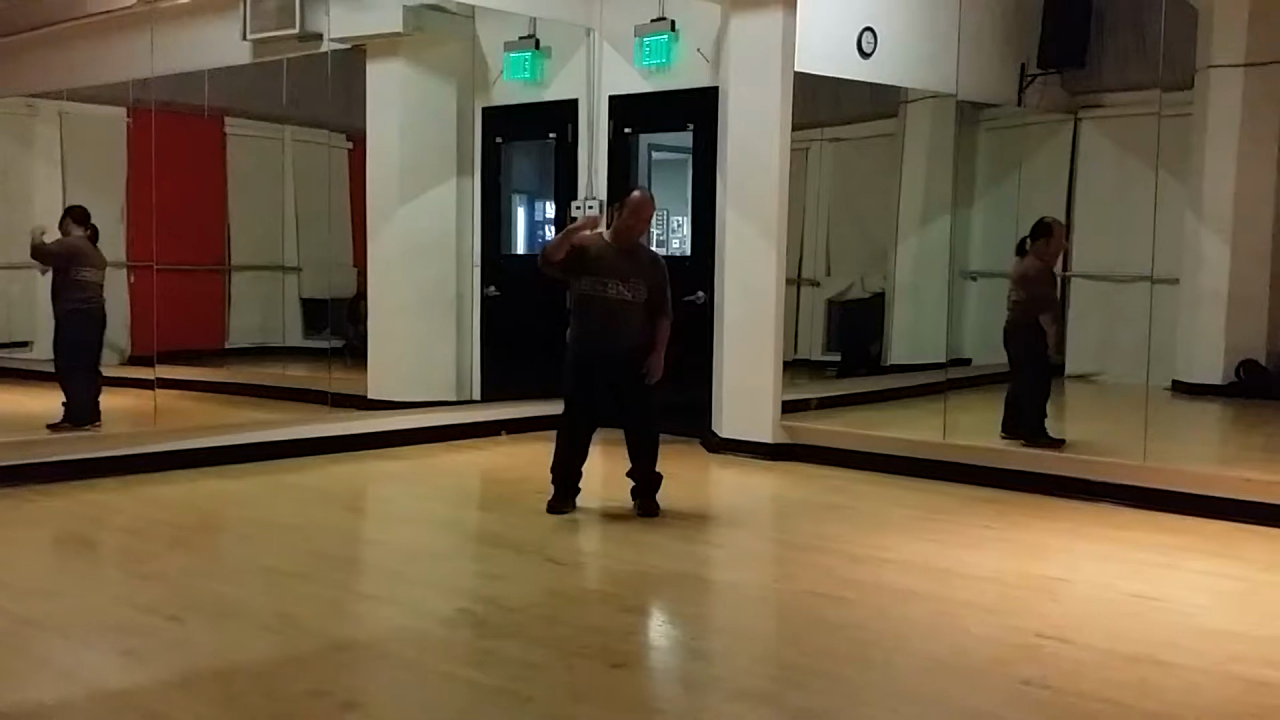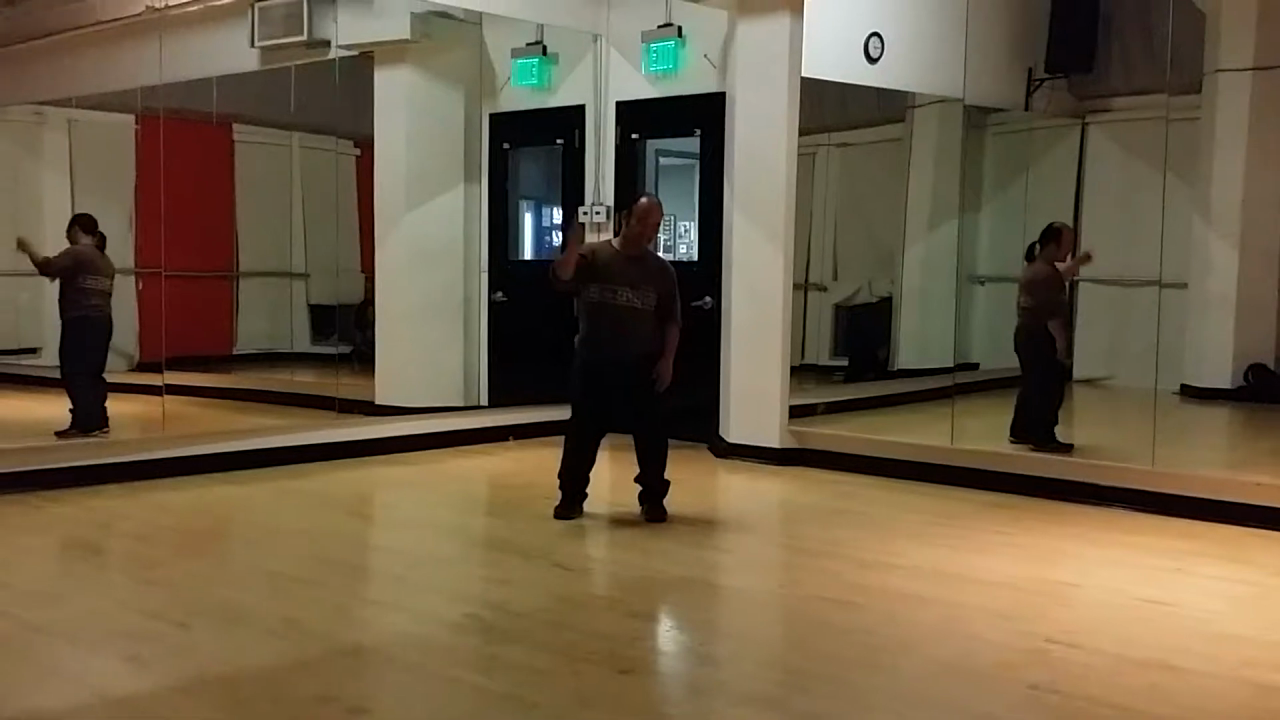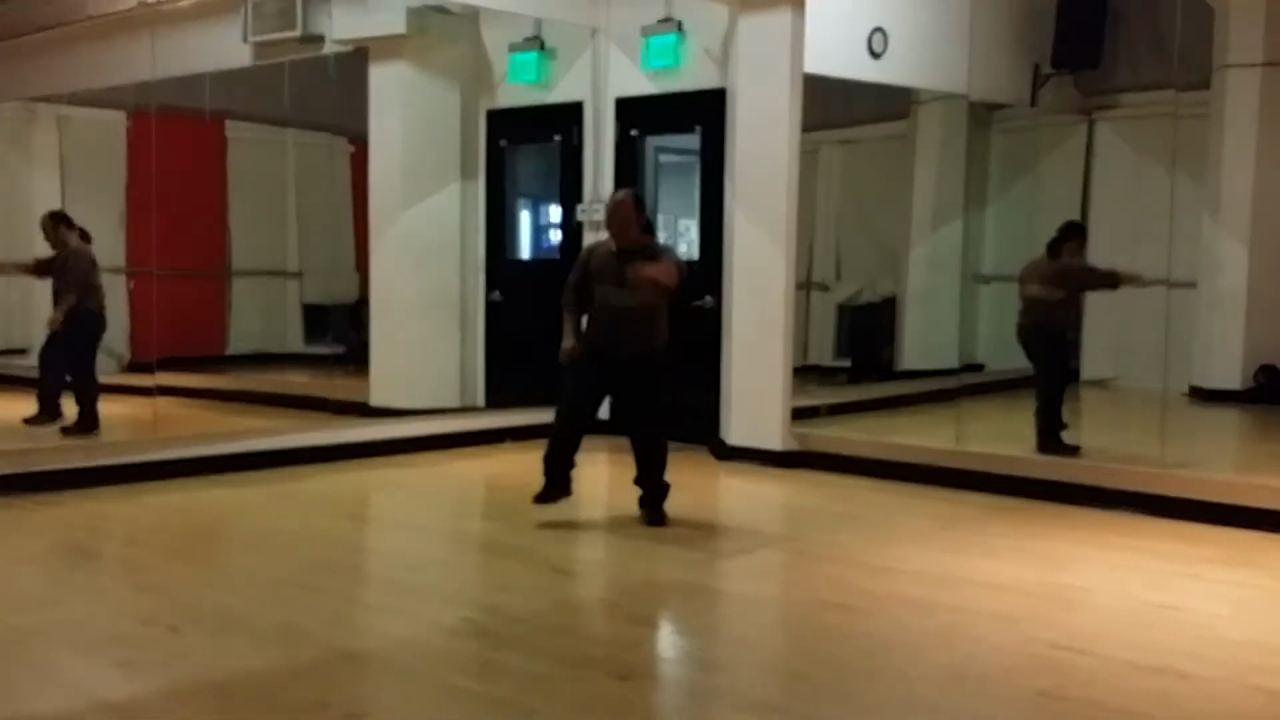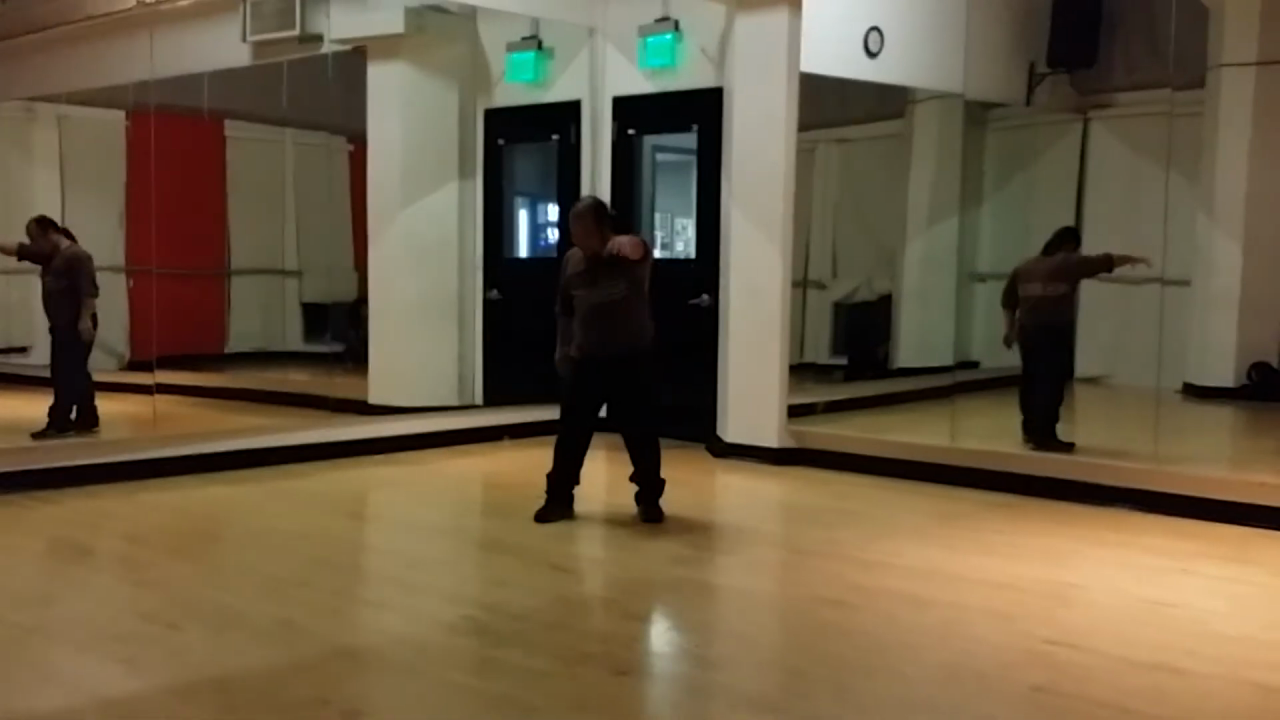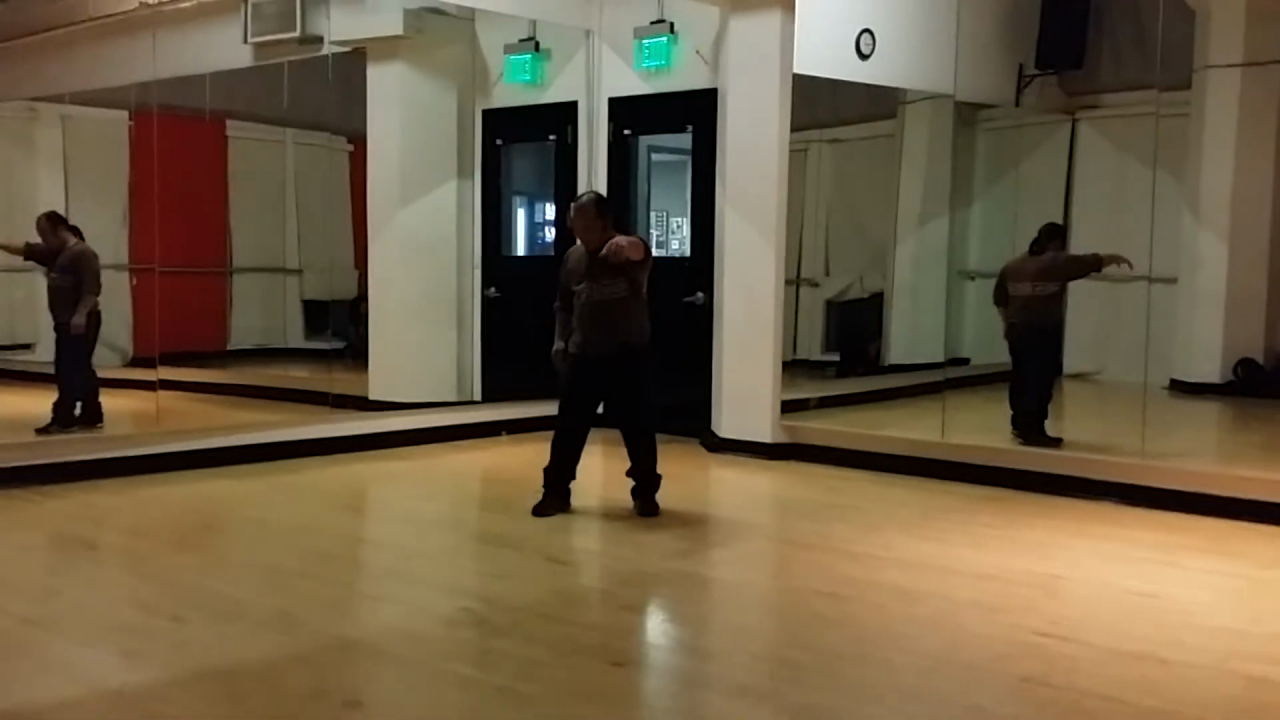
dt=0.3s
person 1, frame 1
left shoulder: (652, 263)
right shoulder: (583, 247)
left elbow: (662, 313)
right elbow: (549, 262)
left wrist: (659, 353)
right wrist: (572, 232)
left hip: (634, 358)
right hip: (586, 356)
left knee: (642, 426)
right knee: (576, 424)
left ankle: (645, 492)
right ankle: (564, 490)
person 1, frame 2
left shoulder: (661, 270)
right shoulder: (592, 255)
left elbow: (671, 320)
right elbow: (561, 278)
left wrist: (667, 359)
right wrist: (571, 250)
left hip: (642, 365)
right hip: (594, 362)
left knee: (651, 433)
right knee: (584, 430)
left ankle: (653, 498)
right ankle: (571, 496)
person 1, frame 3
left shoulder: (658, 256)
right shoulder: (593, 254)
left elbow: (673, 273)
right elbow: (573, 298)
left wrist: (653, 272)
right wrist: (570, 336)
left hip: (643, 359)
right hip: (595, 353)
left knee: (648, 431)
right knee: (571, 414)
left ankle: (653, 500)
right ankle: (557, 479)
person 1, frame 4
left shoulder: (629, 258)
right shoulder: (571, 261)
left elbow: (637, 249)
right elbow: (564, 309)
left wrist: (624, 242)
right wrist: (562, 346)
left hip: (631, 359)
right hip: (585, 361)
left knee: (640, 431)
right knee: (572, 429)
left ankle: (649, 498)
right ankle: (559, 497)
person 1, frame 5
left shoulder: (627, 256)
right shoulder: (572, 258)
left elbow: (639, 252)
right elbow: (564, 304)
left wrist: (623, 243)
right wrist: (560, 339)
left hip: (628, 356)
right hip: (583, 356)
left knee: (638, 427)
right knee: (569, 425)
left ankle: (645, 492)
right ankle: (556, 491)
person 2, frame 1
left shoulder: (1027, 261)
right shoulder: (1037, 269)
left elbow: (1051, 262)
right elbow: (1043, 308)
left wrist: (1059, 252)
right wrist: (1052, 335)
left hip: (1016, 330)
right hip: (1030, 334)
left knee: (1020, 381)
right knee: (1036, 383)
left ankle: (1012, 427)
right ankle: (1033, 433)
person 2, frame 2
left shoulder: (1036, 266)
right shoulder: (1045, 274)
left elbow: (1059, 277)
right elbow: (1051, 313)
left wrist: (1078, 264)
right wrist: (1061, 340)
left hip: (1027, 336)
right hip: (1040, 339)
left knee: (1032, 386)
right knee: (1049, 388)
left ankle: (1021, 431)
right ankle: (1043, 438)
person 2, frame 3
left shoulder: (1033, 266)
right shoulder: (1072, 268)
left elbow: (1026, 295)
right elbow: (1106, 279)
right wrist: (1132, 278)
left hip: (1028, 329)
right hip: (1052, 335)
left knee: (1046, 380)
right knee: (1053, 384)
left ankle: (1047, 424)
right ankle: (1049, 440)
person 2, frame 4
left shoulder: (1024, 268)
right shoulder: (1069, 263)
left elbow: (1009, 302)
right elbow: (1106, 262)
left wrist: (1010, 329)
right wrist: (1133, 259)
left hip: (1027, 331)
right hip: (1054, 333)
left knee: (1032, 380)
right knee: (1051, 384)
left ankle: (1031, 429)
right ankle: (1043, 436)
person 2, frame 5
left shoulder: (1012, 266)
right shoulder: (1059, 262)
left elbow: (1000, 299)
right elbow: (1094, 261)
left wrist: (1008, 324)
right wrist: (1118, 258)
left hip: (1017, 329)
right hip: (1044, 331)
left knee: (1021, 377)
right knee: (1040, 380)
left ankle: (1020, 424)
right ankle: (1032, 432)
person 3, frame 1
left shoulder: (68, 245)
right shoulder: (96, 252)
left elbow: (40, 253)
left wrist: (36, 234)
left hip: (74, 316)
right hip: (95, 314)
left knee: (70, 368)
right knee: (87, 367)
left ankle: (78, 418)
right ankle: (91, 414)
person 3, frame 2
left shoulder: (76, 253)
right shoulder: (105, 260)
left elbow: (48, 267)
left wrist: (28, 248)
left hip: (80, 323)
right hip: (102, 321)
left knee: (76, 375)
right knee: (92, 374)
left ankle: (85, 424)
right ankle: (99, 421)
person 3, frame 3
left shoulder: (78, 253)
right shoulder: (66, 254)
left elbow: (74, 287)
right elbow: (39, 268)
left wrist: (59, 312)
left hip: (83, 319)
right hip: (86, 320)
left knee: (52, 359)
right knee: (82, 370)
left ankle: (49, 409)
right ankle: (87, 421)
person 3, frame 4
left shoulder: (76, 256)
right shoulder: (48, 255)
left elbow: (89, 291)
right elbow: (19, 251)
left wrist: (86, 319)
left hip: (76, 325)
right hip: (63, 324)
left knee: (65, 373)
right knee: (75, 372)
left ankle: (60, 423)
right ankle: (87, 420)
person 3, frame 5
left shoulder: (83, 253)
right shoulder: (54, 253)
left elbow: (92, 288)
right elbow: (26, 250)
left wrist: (81, 314)
left hip: (80, 322)
right hip: (65, 322)
left knee: (69, 369)
right knee: (79, 369)
left ankle: (64, 419)
right ankle: (91, 416)
